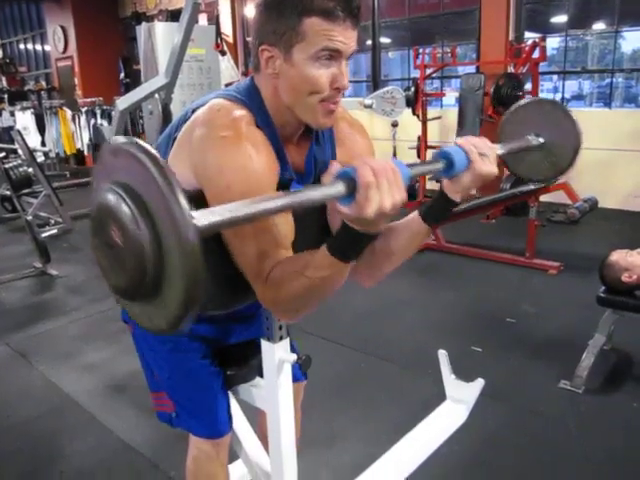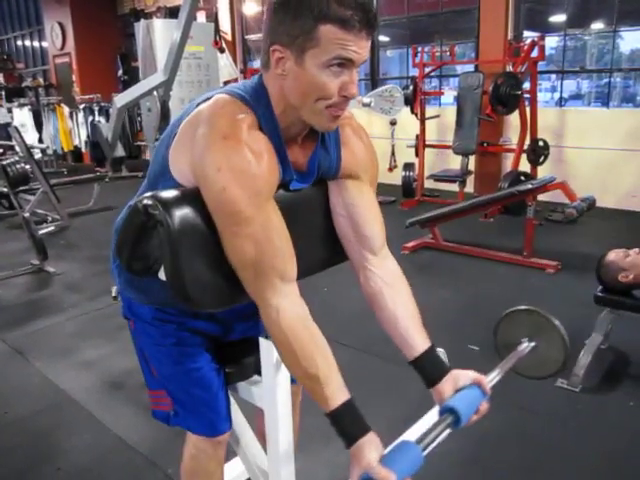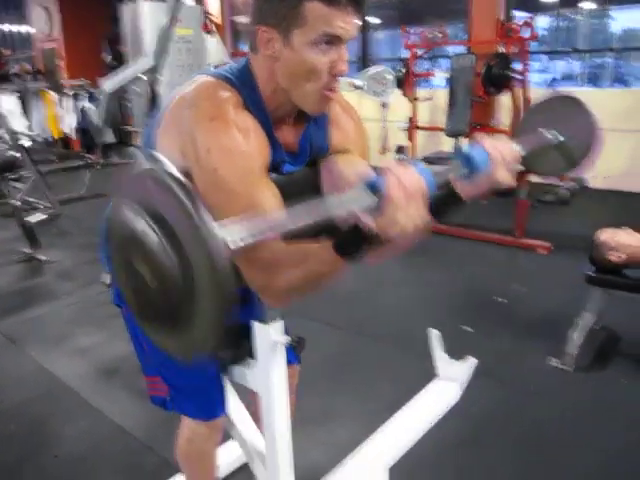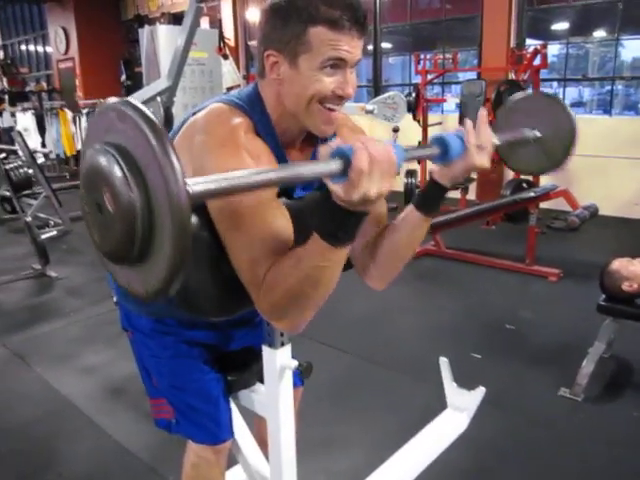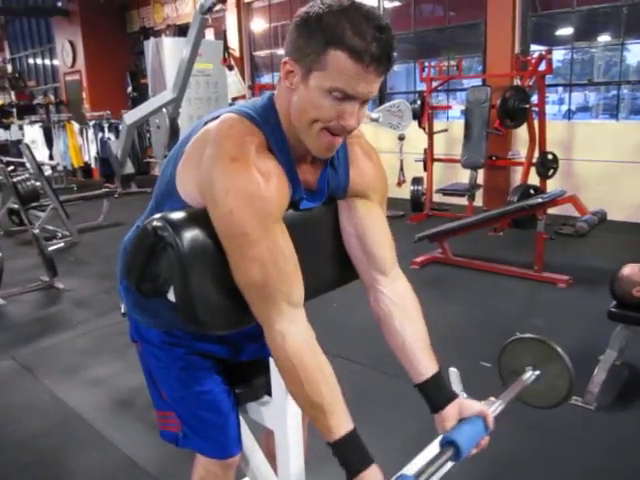
dt=1s
person 1, frame 1
left shoulder: (343, 135)
right shoulder: (230, 138)
left elbow: (364, 267)
right elbow: (282, 297)
left wrist: (447, 198)
right wrist: (360, 230)
left hip: (239, 284)
left knee: (286, 387)
right knee: (212, 430)
person 1, frame 2
left shoulder: (347, 141)
right shoulder: (233, 142)
left elbow: (375, 262)
right elbow: (278, 298)
left wrist: (438, 373)
right wrist: (356, 435)
left hip: (238, 279)
right hip: (164, 288)
left knee: (285, 383)
right knee: (210, 427)
person 1, frame 3
left shoulder: (335, 118)
right shoulder: (219, 119)
left elbow: (365, 231)
right elbow: (270, 275)
left wrist: (457, 192)
right wrist: (365, 231)
left hip: (230, 264)
left knee: (279, 368)
right knee: (206, 411)
person 1, frame 4
left shoulder: (343, 140)
right shoulder: (230, 142)
left elbow: (376, 271)
right elbow: (285, 312)
left wrist: (438, 187)
right wrist: (347, 212)
left hip: (240, 289)
right hip: (167, 298)
right knee: (211, 437)
person 1, frame 5
left shoulder: (356, 159)
right shoulder: (241, 162)
left elbow: (385, 281)
right elbow: (285, 324)
left wrist: (442, 399)
left hip: (247, 300)
right hip: (171, 309)
left knee: (292, 403)
